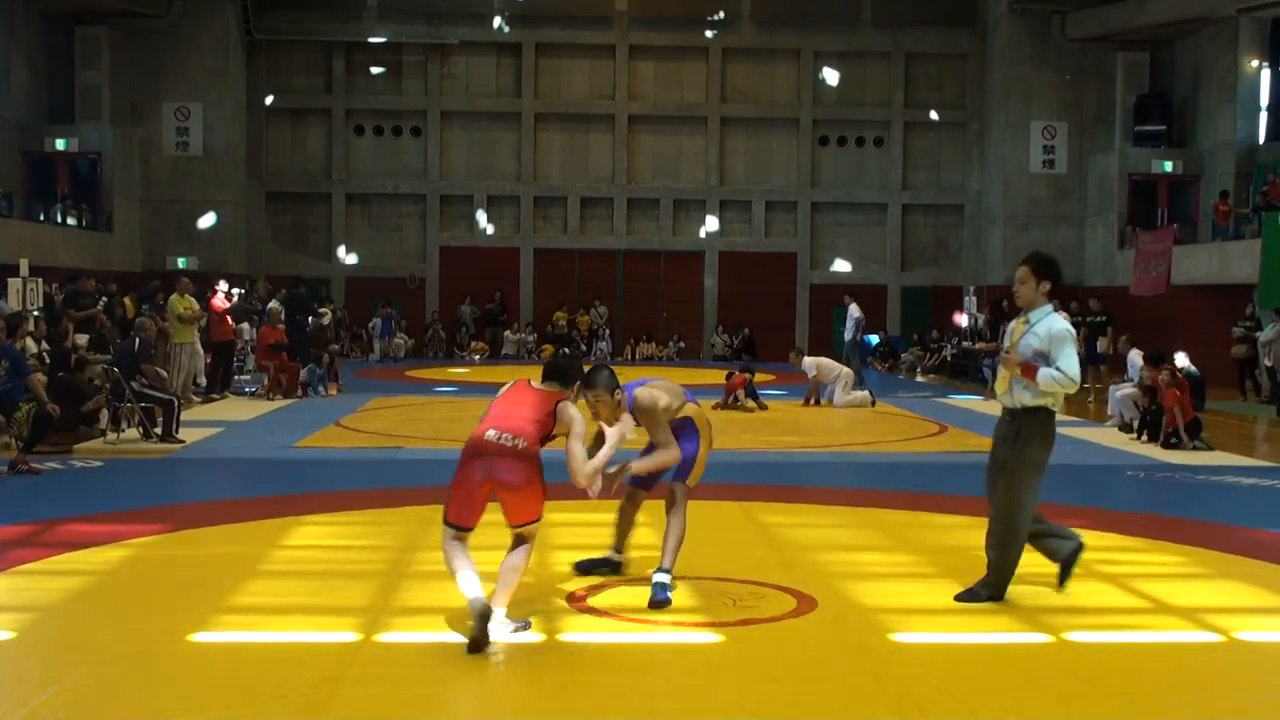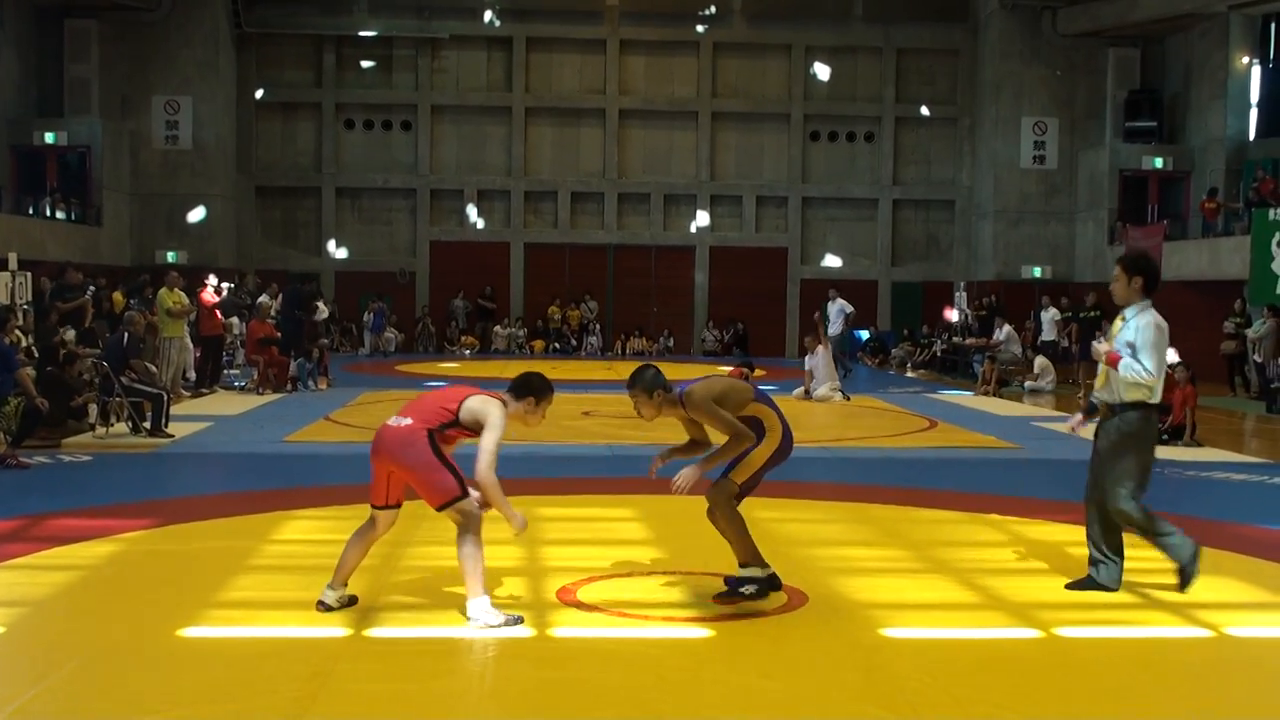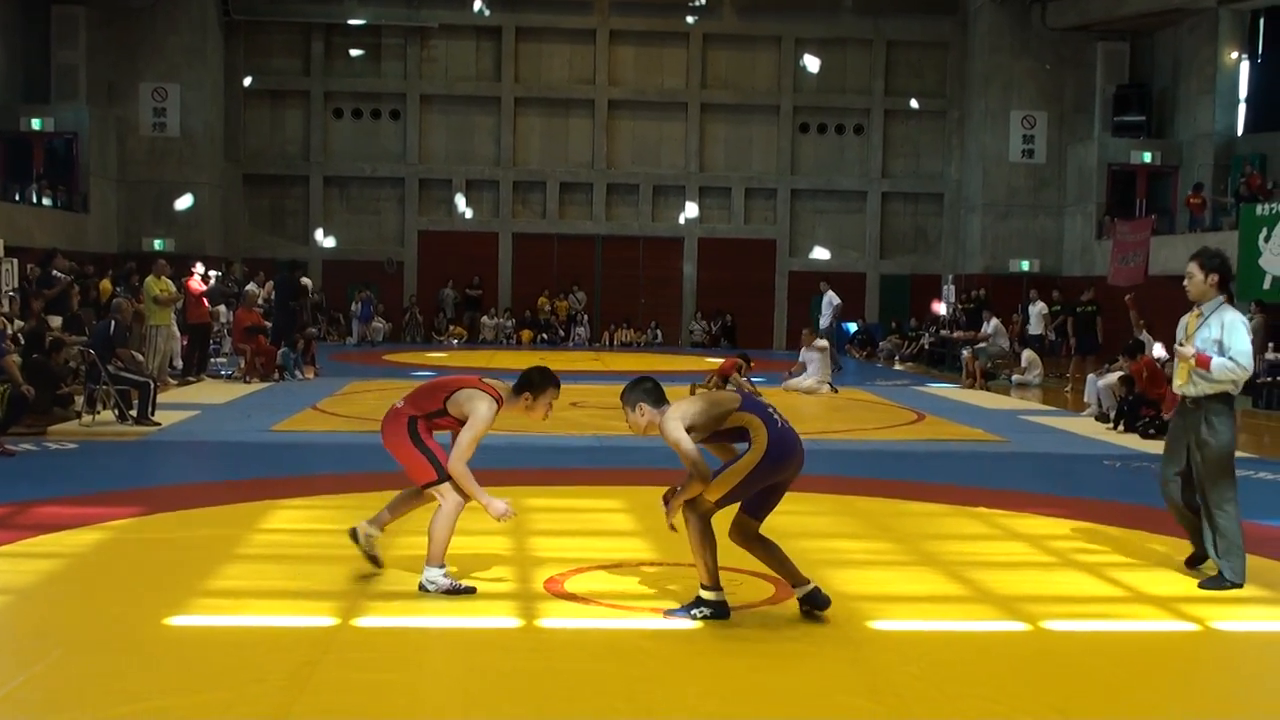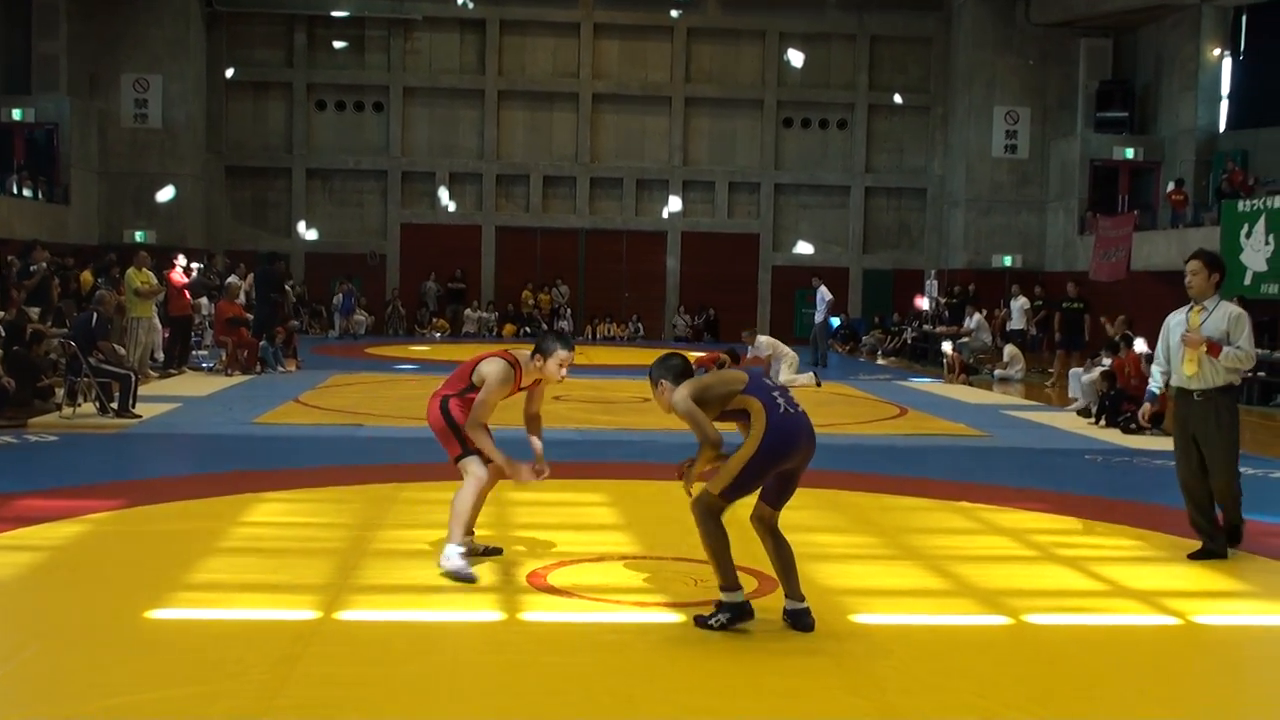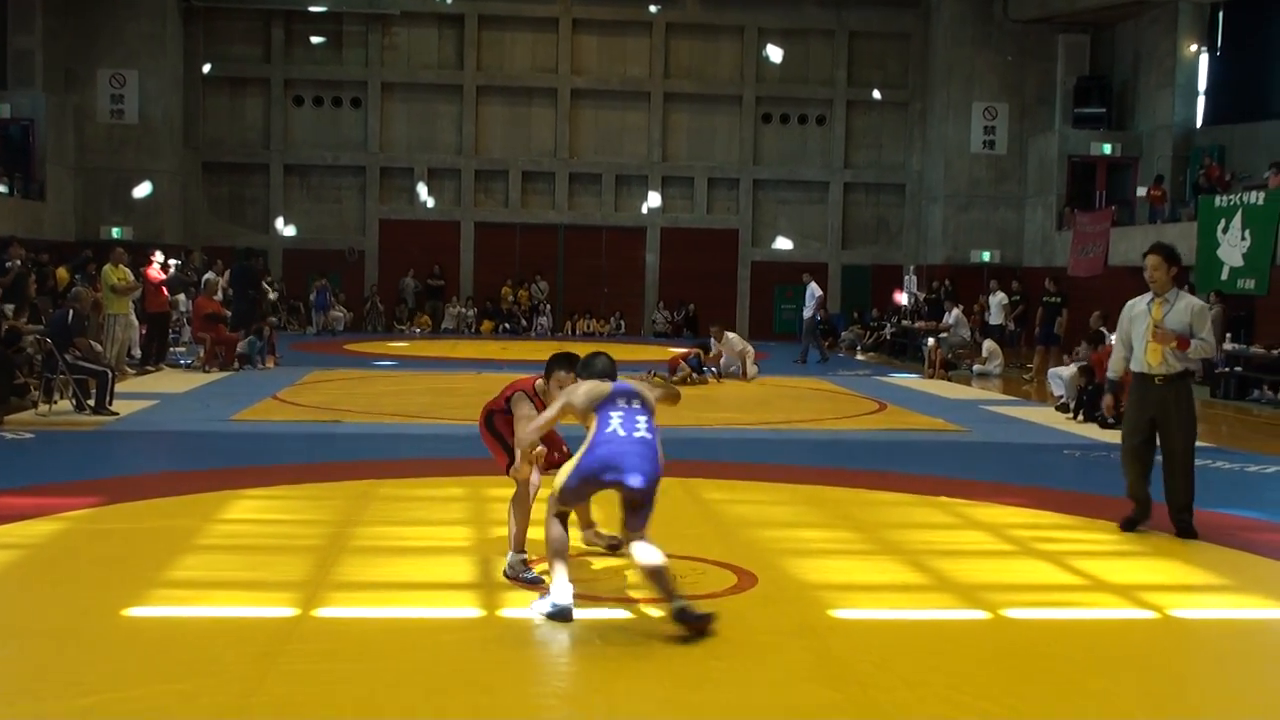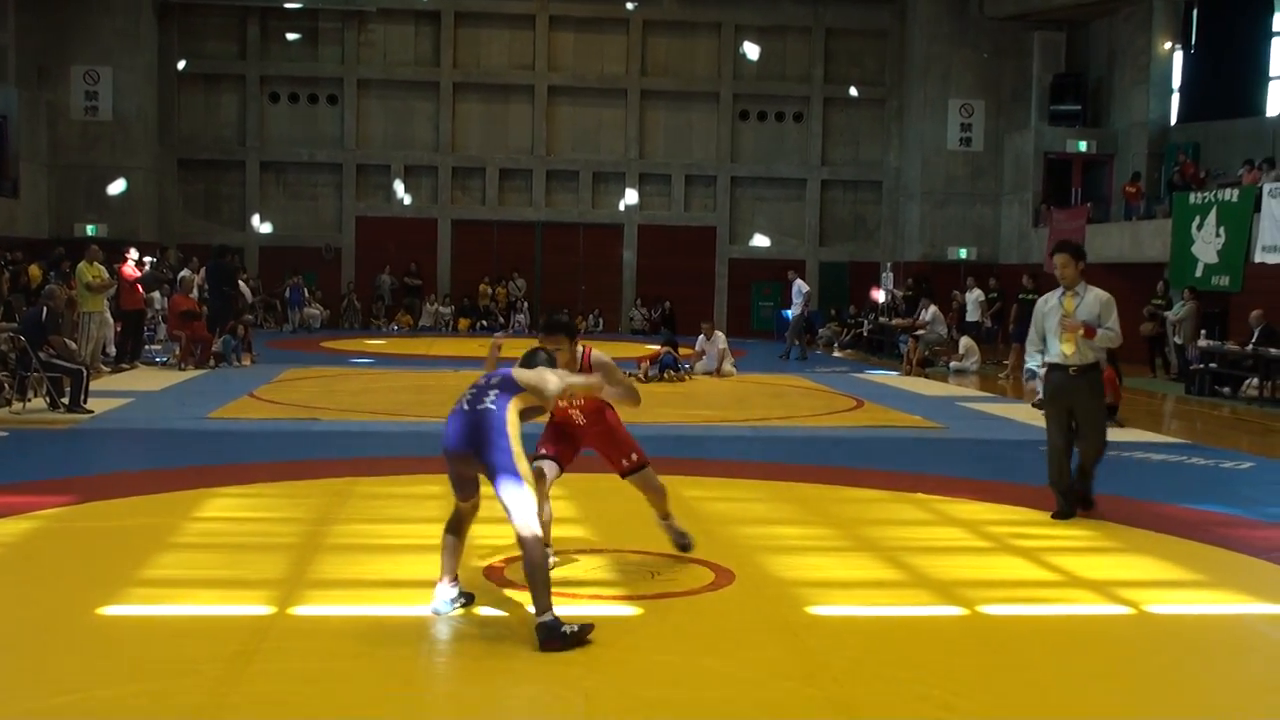
dt=0.5s
person 1, frame 1
left shoulder: (1057, 329)
right shoulder: (1015, 327)
left elbow: (1070, 380)
left wrist: (1024, 368)
left hip: (1033, 424)
right hip: (1008, 420)
left knee: (1008, 506)
right knee: (1002, 503)
left ankle: (993, 583)
right ankle: (1065, 545)
person 1, frame 2
left shoulder: (1149, 323)
right shoulder: (1122, 323)
left elbow: (1149, 376)
left wrist: (1110, 358)
right wrist: (1087, 410)
left hip: (1133, 420)
right hip: (1112, 418)
left knee: (1122, 500)
right knee: (1097, 497)
left ankle: (1181, 549)
right ankle: (1103, 572)
person 1, frame 3
left shoulder: (1231, 321)
right shoulder: (1186, 321)
left elbow: (1243, 369)
left wrist: (1198, 358)
left hip: (1214, 412)
right hip: (1185, 409)
left knee: (1218, 492)
right knee: (1173, 485)
left ankle: (1229, 570)
right ankle: (1203, 546)
person 1, frame 4
left shoulder: (1233, 315)
right shoulder: (1174, 319)
left elbow: (1247, 359)
right elbow: (1160, 363)
left wrist: (1207, 346)
right wrist: (1151, 398)
left hip: (1218, 402)
right hip: (1184, 402)
left knee: (1222, 474)
right knee: (1189, 476)
left ankle: (1232, 527)
right ankle: (1212, 540)
person 1, frame 5
left shoulder: (1193, 307)
right shoulder: (1133, 307)
left elbow: (1209, 347)
right elbow: (1121, 349)
left wrist: (1176, 341)
right wrist: (1111, 388)
left hip: (1176, 387)
right hip: (1141, 386)
left knee: (1179, 455)
right knee: (1134, 450)
left ankle: (1182, 519)
right ankle: (1140, 507)
person 1, frame 6
left shoulder: (1101, 299)
right shoulder: (1045, 303)
left elbow: (1115, 338)
right elbow: (1034, 344)
left wrist: (1084, 330)
right wrist: (1031, 376)
left hip: (1088, 376)
right hip: (1056, 376)
left knee: (1093, 441)
right knee: (1058, 442)
left ankle: (1083, 488)
right ankle: (1065, 500)
person 2, frame 1
left shoulder: (644, 403)
right shoulder: (606, 407)
left elbow: (673, 453)
right elbow: (604, 433)
left wrist: (625, 469)
left hip: (693, 428)
right hip: (667, 430)
left knee: (675, 500)
right knee: (632, 498)
left ankle: (662, 579)
right ankle: (616, 558)
person 2, frame 2
left shoulder: (694, 402)
right shoulder: (681, 405)
left elbow: (745, 437)
right elbow: (702, 443)
left wrist: (700, 468)
right wrist: (669, 454)
left hip: (772, 432)
right hip: (768, 433)
left knee: (717, 495)
right knee: (718, 511)
left ankle: (751, 577)
right ankle: (762, 574)
person 2, frame 3
left shoulder: (669, 422)
right shoulder: (691, 416)
left elbow: (702, 476)
right elbow: (732, 463)
left wrist: (677, 502)
right wrist: (685, 492)
left hip: (769, 445)
right hip: (790, 446)
left knee: (695, 510)
right knee: (741, 532)
left ankle: (711, 599)
right ankle: (808, 593)
person 2, frame 4
left shoulder: (680, 396)
right shoulder: (721, 386)
left elbow: (711, 442)
left wrist: (695, 471)
right wrist: (707, 466)
left hip: (775, 432)
right hip: (803, 433)
left knee: (705, 508)
right knee: (764, 520)
left ankle: (734, 601)
right ankle: (797, 608)
person 2, frame 5
left shoulder: (577, 391)
right shoulder: (641, 388)
left elbow: (527, 437)
right elbow: (672, 395)
left wrist: (526, 455)
left hip: (599, 457)
right hip: (644, 461)
left knee: (556, 511)
right knee: (636, 537)
left ankle: (560, 598)
right ankle: (677, 605)
person 2, frame 6
left shoulder: (500, 378)
right shoulder: (551, 379)
right elbow: (597, 383)
left hip: (453, 434)
right hip: (494, 433)
left knee: (464, 510)
right knee: (528, 528)
left ankle: (446, 592)
right ankle: (547, 623)
person 3, frame 1
left shoulder: (511, 387)
right shoulder: (570, 413)
right elbow: (581, 478)
right wrist: (613, 441)
left hip: (475, 457)
right hip: (520, 464)
left knee: (454, 540)
right knee: (526, 534)
left ankle: (478, 604)
right ankle: (497, 616)
person 3, frame 2
left shoulder: (479, 400)
right shoulder: (497, 411)
right elbow: (483, 475)
left wrist: (467, 492)
right wrist: (511, 514)
left hip: (385, 439)
right hip: (413, 441)
left knee: (379, 522)
right knee: (470, 517)
left ankle: (333, 593)
right ankle: (479, 609)
person 3, frame 3
left shoulder: (499, 390)
right shoulder: (486, 407)
right elbow: (455, 463)
right wrist: (488, 502)
left hip: (400, 421)
right hip: (407, 426)
left knee: (427, 490)
right knee: (453, 499)
left ankle: (368, 531)
right ankle: (433, 577)
person 3, frame 4
left shoulder: (540, 372)
right shoulder: (505, 374)
left elbow: (532, 414)
right elbow: (473, 427)
left wrist: (539, 456)
right wrist: (507, 465)
left hip: (469, 408)
right hip: (447, 407)
left knee: (488, 474)
right knee: (477, 475)
left ankle: (463, 542)
right ankle: (452, 554)
person 3, frame 5
right shoulder: (526, 404)
right elbow: (521, 470)
right hip: (498, 422)
right knee: (530, 482)
left ankle: (588, 532)
right ankle: (515, 561)
person 3, frame 6
left shoulder: (596, 361)
left elbow: (634, 399)
left hip: (600, 423)
right hip: (562, 423)
left knee: (651, 486)
right knee: (539, 481)
left ankle: (667, 521)
right ankle: (544, 552)
